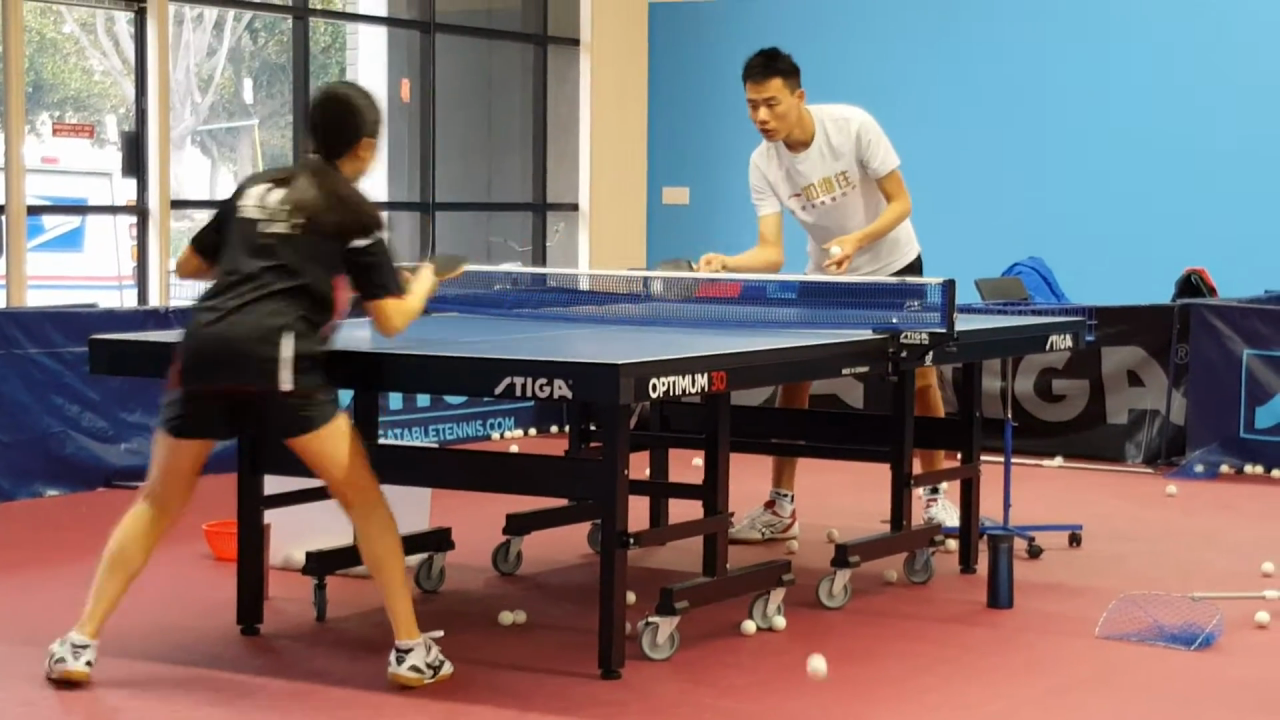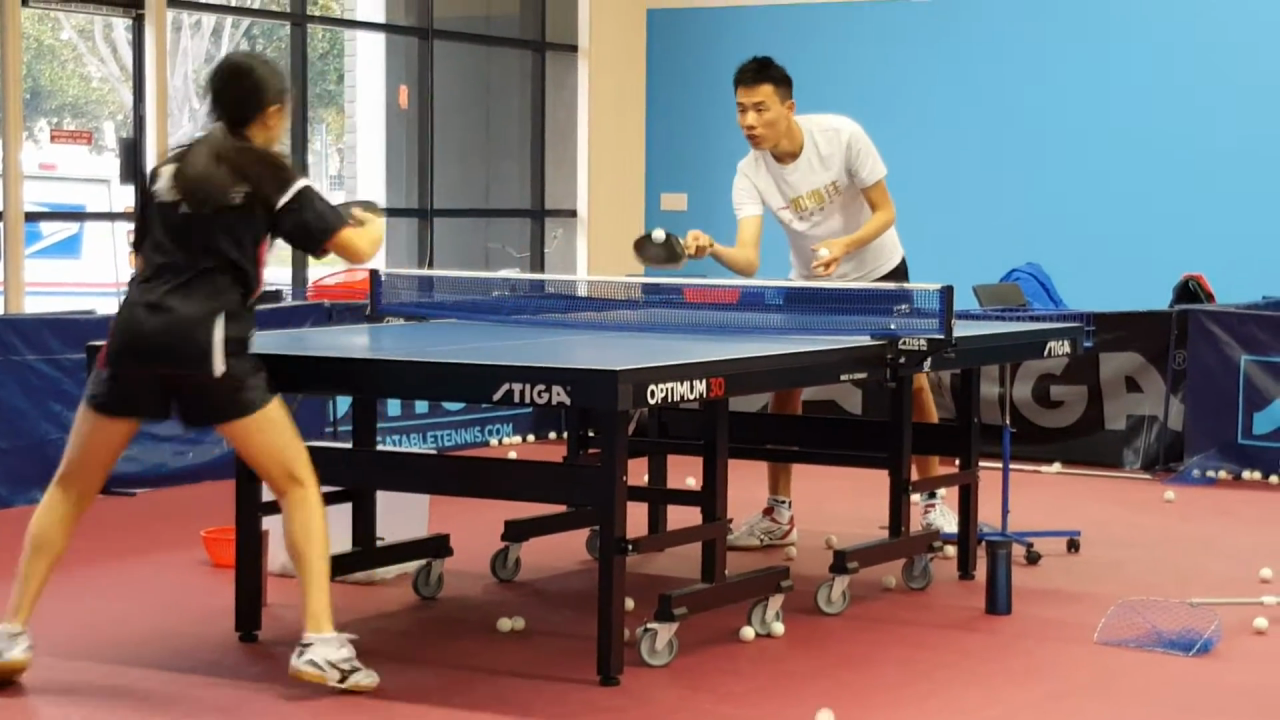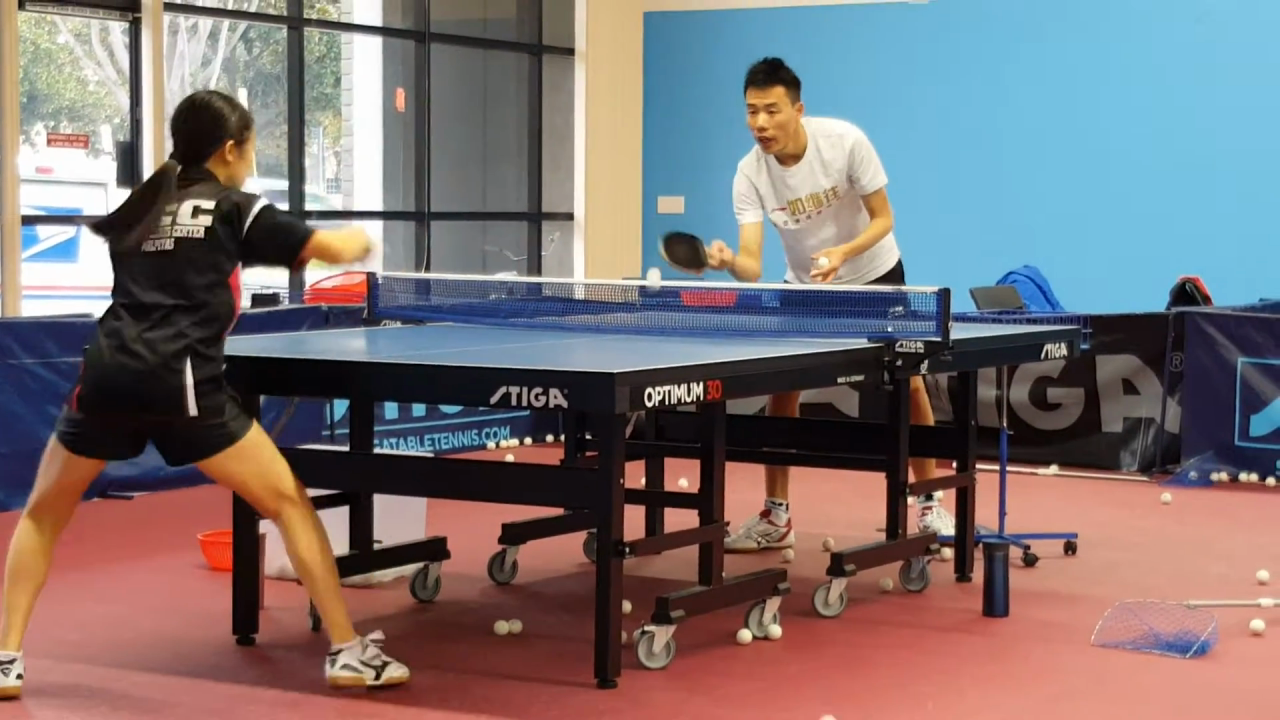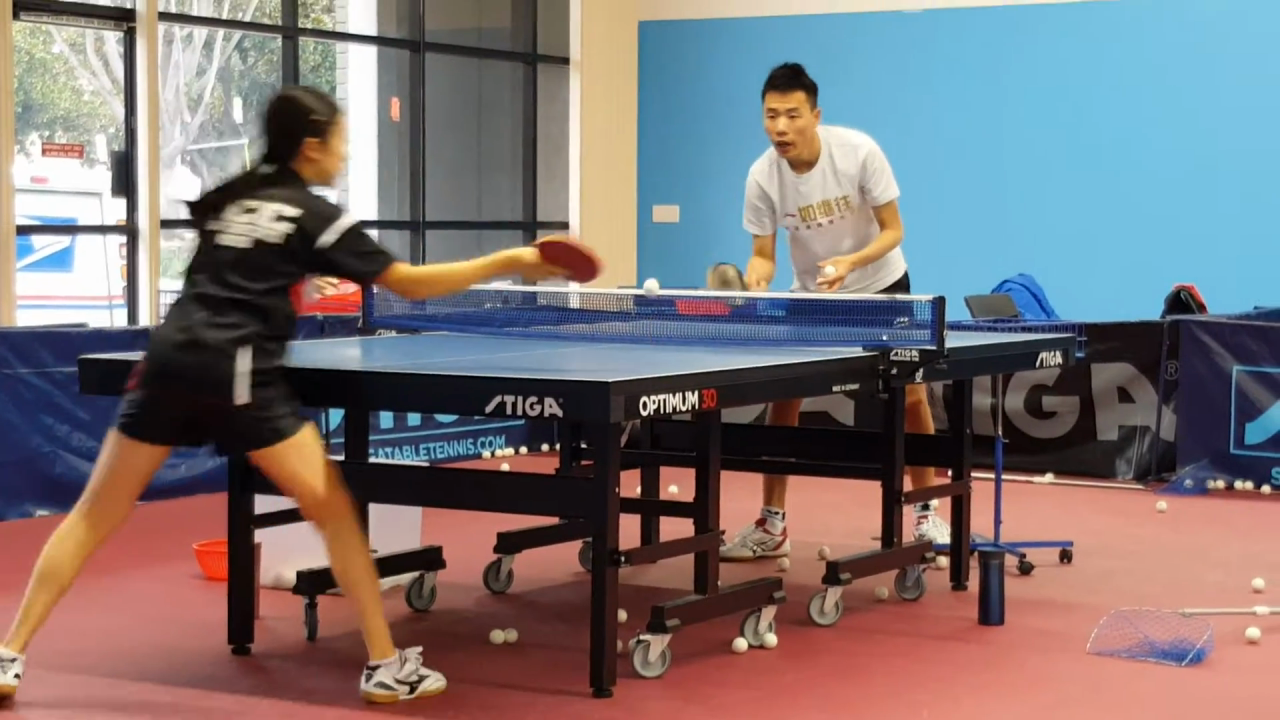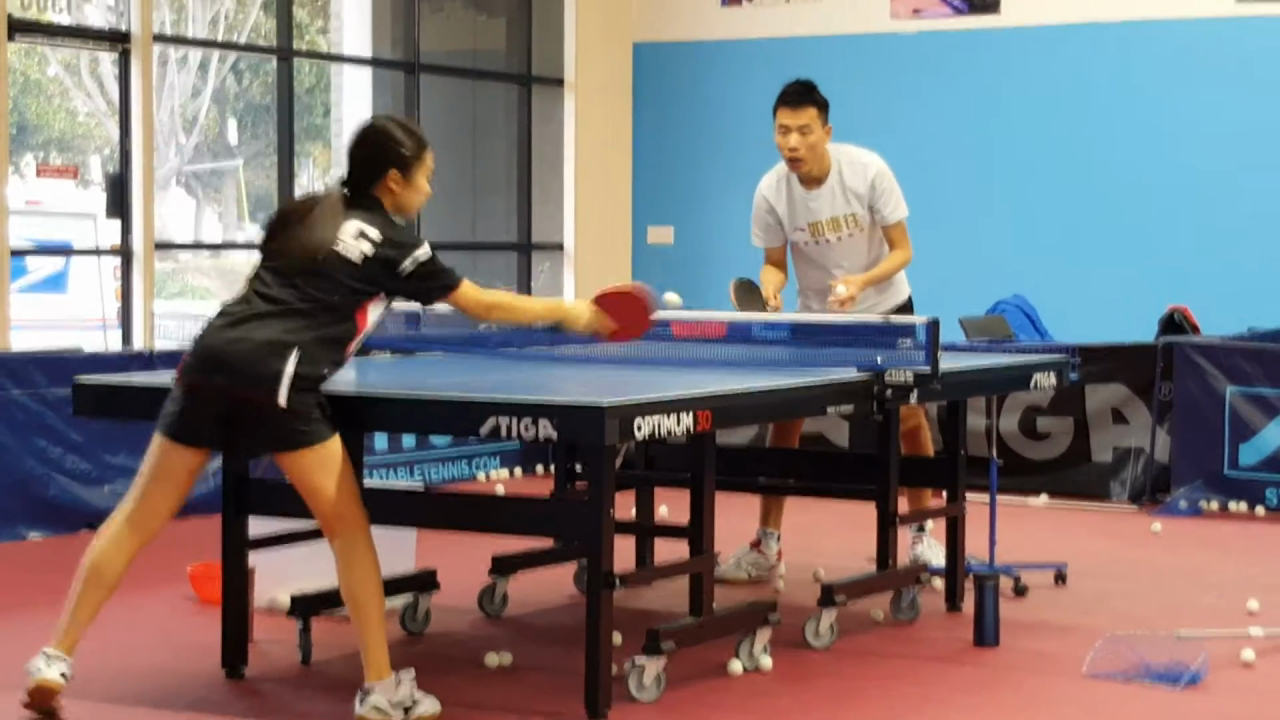
dt=0.2s
person 1, frame 1
left shoulder: (253, 191)
right shoulder: (355, 215)
left elbow: (188, 265)
right elbow: (392, 321)
right wrist: (424, 286)
left hip: (205, 351)
right hip: (277, 361)
left knee: (158, 504)
right knee: (364, 497)
left ankle: (78, 643)
right ankle: (410, 647)
person 1, frame 2
left shoulder: (165, 170)
right shoulder: (272, 179)
right elbow: (358, 247)
right wrist: (372, 228)
left hip: (136, 337)
right hip: (209, 350)
left knee: (73, 485)
right knee: (299, 485)
right ankle: (319, 643)
person 1, frame 3
left shoulder: (135, 208)
right shoulder: (237, 210)
right elbow: (337, 248)
right wrist: (366, 243)
left hip: (108, 378)
right hip: (181, 386)
right knee: (289, 506)
right ankle: (348, 651)
person 1, frame 4
left shoulder: (229, 200)
right shoulder: (319, 221)
right elbow: (414, 282)
right wrist: (512, 262)
left hip: (165, 364)
right hip: (237, 376)
left knee: (94, 516)
right knee: (335, 513)
right ankle: (386, 666)
person 1, frame 5
left shoulder: (300, 216)
right shoulder: (393, 244)
right elbow: (481, 303)
right wrist: (560, 311)
left hip: (213, 360)
right hip: (278, 380)
left knee: (139, 514)
right knee: (348, 528)
left ankle: (55, 657)
person 2, frame 1
left shoulder: (854, 125)
right shoulder: (763, 164)
left elbow: (901, 203)
right elbow: (771, 255)
left wrist: (858, 240)
right wrist: (726, 262)
left hip: (895, 267)
right hip: (827, 278)
left knee: (921, 379)
right knee: (793, 378)
left ankle: (934, 495)
right ankle: (781, 506)
person 2, frame 2
left shoulder: (843, 134)
right shoulder: (750, 173)
left elbow: (885, 212)
right elbow: (749, 259)
left wrist: (844, 245)
right wrist: (712, 249)
left hip: (879, 272)
right hip: (811, 284)
left knee: (912, 383)
right knee: (785, 385)
left ankle: (932, 500)
right ankle: (778, 513)
person 2, frame 3
left shoulder: (846, 140)
right shoulder: (749, 173)
left elbow: (883, 219)
right elbow: (751, 261)
left wrist: (843, 252)
right wrist: (727, 259)
left hip: (875, 274)
right hip: (806, 286)
left knee: (908, 385)
right knee: (782, 387)
left ankle: (929, 503)
right ankle: (776, 515)
person 2, frame 4
left shoulder: (859, 151)
right shoulder: (762, 176)
left elbow: (893, 231)
right elbow: (763, 254)
left wrist: (850, 262)
right wrist: (756, 280)
left hip: (880, 285)
right hip: (811, 295)
left knee: (910, 394)
right knee: (783, 396)
left ankle: (926, 511)
right ankle: (772, 524)
person 2, frame 5
left shoulder: (869, 170)
right shoulder: (770, 193)
left elbow: (902, 250)
right elbow: (774, 263)
left wrist: (860, 282)
right wrist: (770, 290)
left hip: (884, 307)
right hip: (816, 315)
left knee: (910, 416)
right knee: (784, 418)
left ankle: (921, 533)
right ankle: (767, 546)
